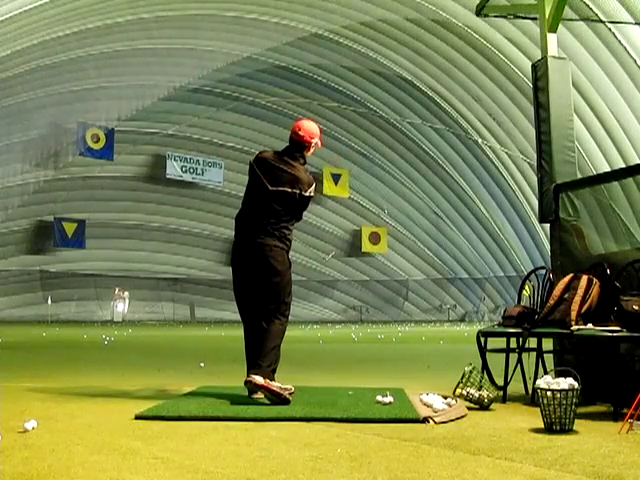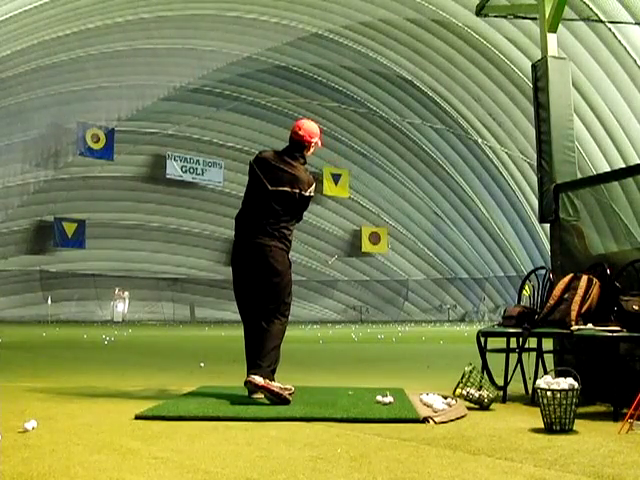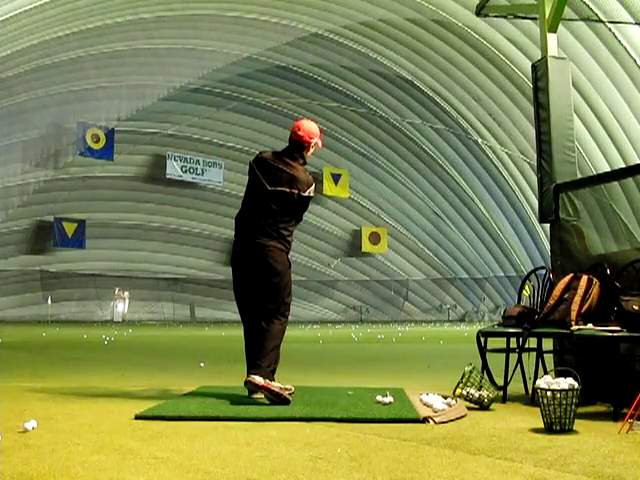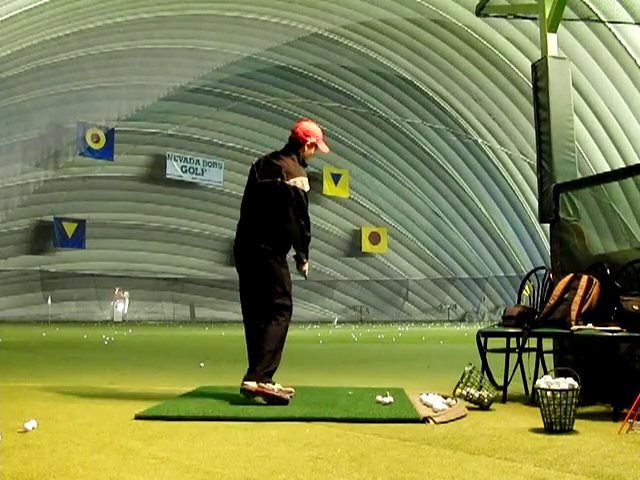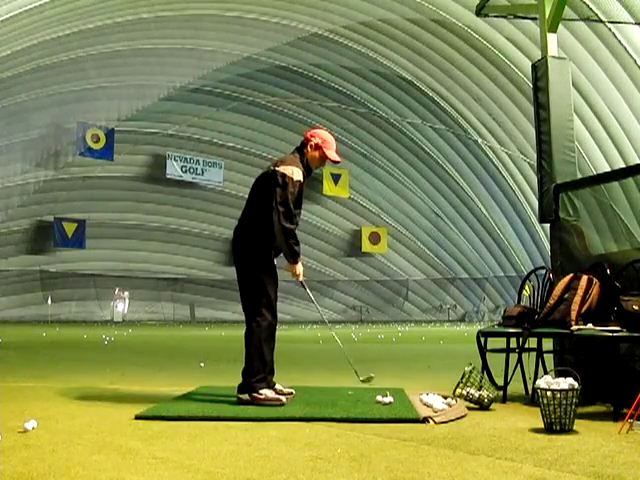
dt=0.4s
person 1, frame 1
left shoulder: (261, 159)
right shoulder: (305, 181)
right elbow: (295, 216)
left hip: (243, 245)
right hip: (272, 249)
left knee: (252, 315)
right knee: (277, 314)
left ankle: (256, 376)
right ankle: (262, 374)
person 1, frame 2
left shoulder: (262, 159)
right shoulder: (306, 181)
left hip: (243, 245)
right hip: (272, 250)
left knee: (252, 315)
right knee: (276, 314)
left ankle: (257, 377)
right ankle: (261, 375)
person 1, frame 3
left shoulder: (261, 160)
right shoulder: (305, 181)
left hip: (243, 245)
right hip: (272, 250)
left knee: (253, 315)
right knee: (276, 314)
left ankle: (258, 376)
right ankle: (261, 374)
person 1, frame 4
left shoulder: (263, 163)
right shoulder: (296, 175)
right elbow: (299, 222)
right wrist: (303, 258)
left hip: (245, 246)
right hip: (267, 251)
left knee: (256, 315)
right knee: (278, 313)
left ankle: (259, 379)
right ankle: (257, 378)
person 1, frame 5
left shoulder: (285, 167)
right shoulder: (292, 169)
right elbow: (283, 218)
left wrist: (282, 254)
right wrist: (294, 258)
left hip: (253, 247)
right hip: (255, 248)
left knee: (264, 314)
right knee: (262, 315)
left ankle: (263, 381)
right ankle: (253, 386)
